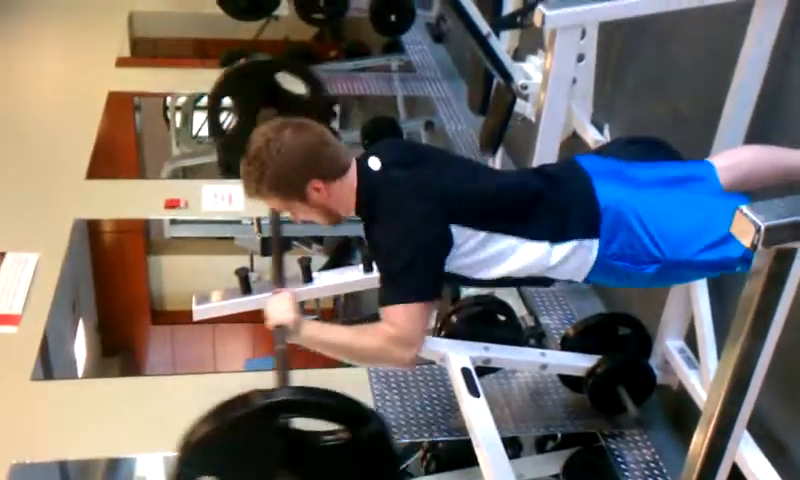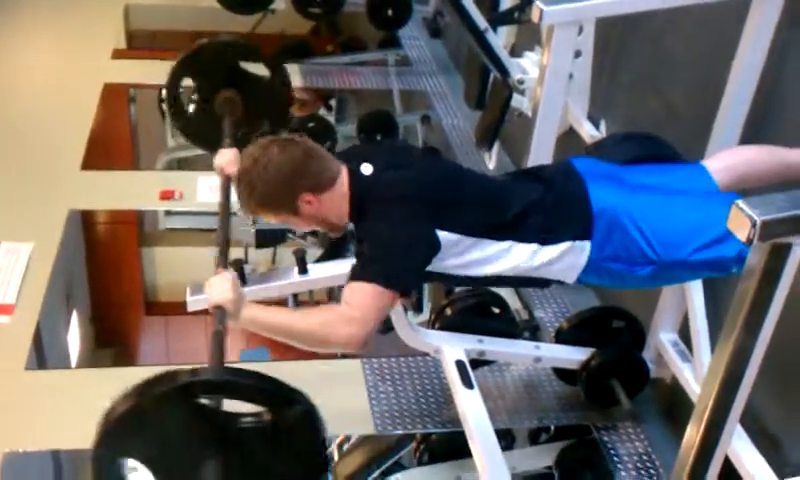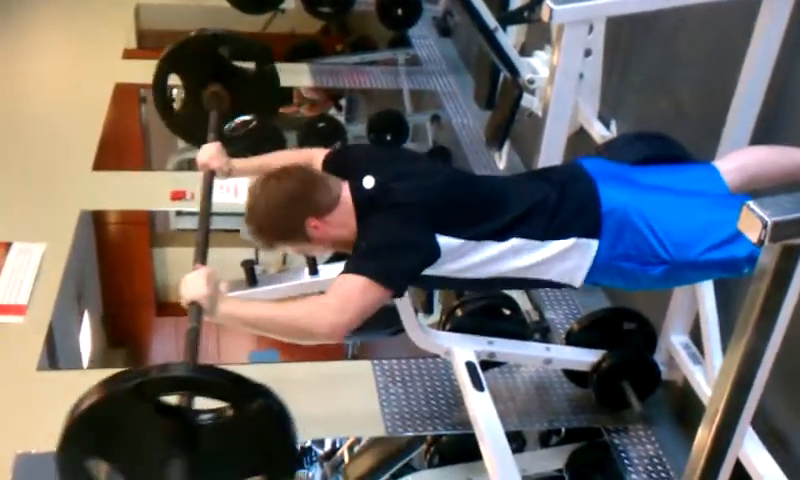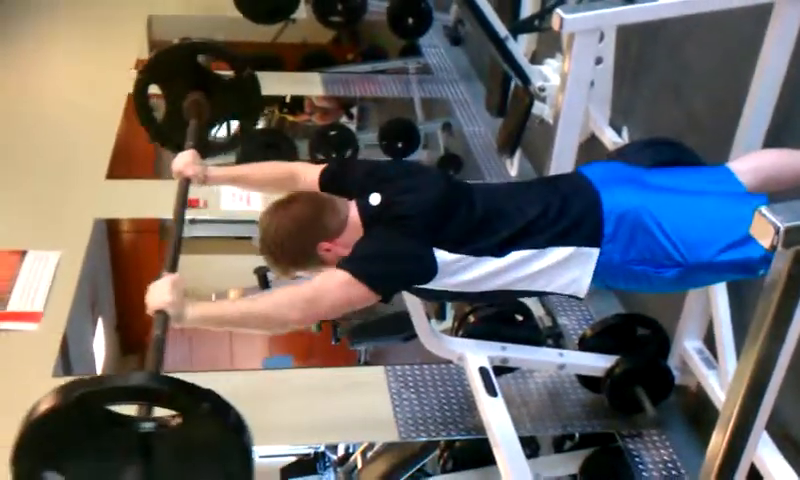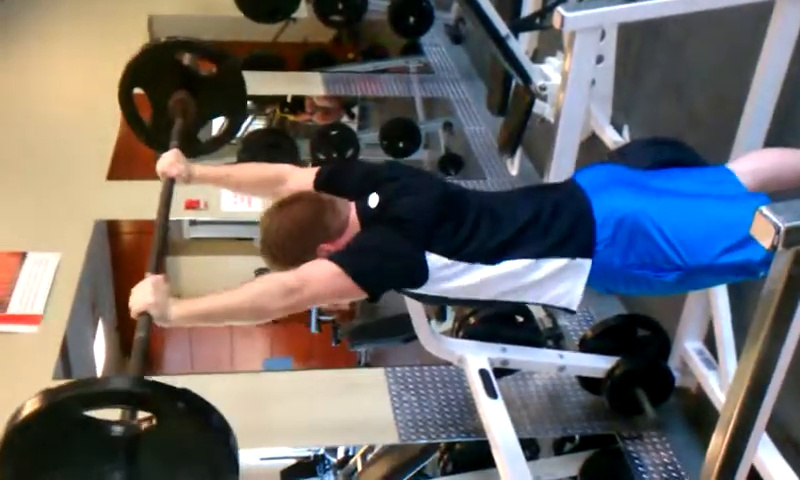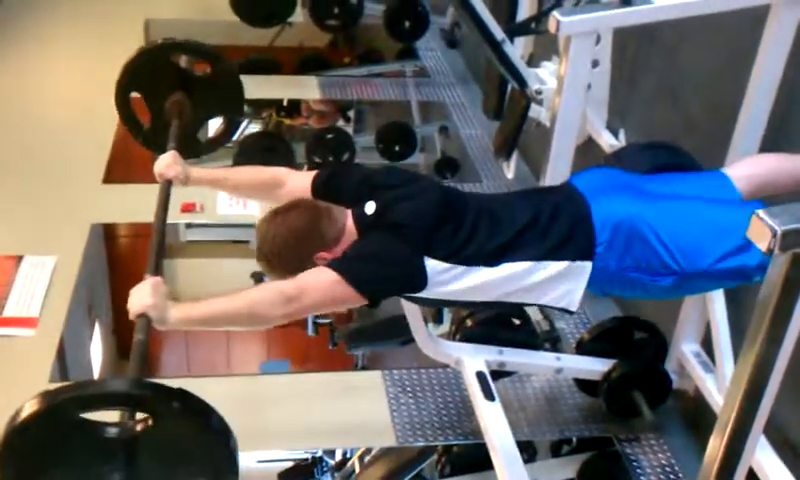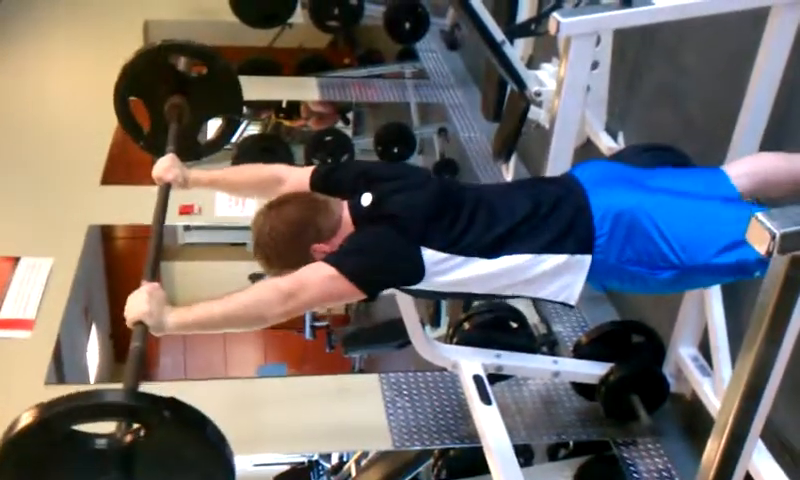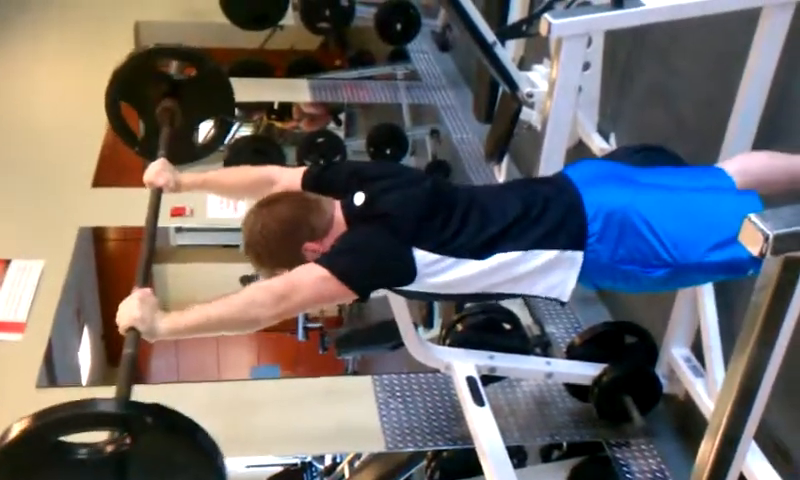
dt=0.2s
person 1, frame 1
left shoulder: (403, 224)
right shoulder: (375, 158)
left elbow: (398, 345)
left wrist: (296, 327)
right wrist: (273, 170)
left hip: (599, 234)
right hip: (579, 185)
left knee: (746, 236)
right knee: (716, 179)
person 1, frame 2
left shoulder: (392, 224)
right shoulder: (362, 162)
left elbow: (348, 330)
right elbow: (310, 164)
left wrist: (243, 310)
right wrist: (249, 171)
left hip: (593, 236)
right hip: (571, 186)
left knee: (747, 233)
right knee: (711, 179)
person 1, frame 3
left shoulder: (395, 231)
right shoulder: (366, 169)
left elbow: (330, 319)
right elbow: (308, 160)
left wrist: (219, 304)
right wrist: (233, 164)
left hip: (601, 233)
right hip: (584, 187)
left knee: (747, 231)
right knee: (721, 180)
person 1, frame 4
left shoulder: (398, 245)
right shoulder: (371, 182)
left elbow: (302, 308)
right elbow: (296, 175)
left wrist: (187, 311)
right wrist: (210, 173)
left hip: (607, 238)
right hip: (591, 192)
right knee: (735, 183)
person 1, frame 5
left shoulder: (391, 245)
right shoulder: (368, 181)
left elbow: (287, 295)
right elbow: (284, 178)
left wrist: (172, 309)
right wrist: (194, 172)
left hip: (604, 242)
right hip: (587, 197)
right knee: (736, 182)
person 1, frame 6
left shoulder: (389, 251)
right shoulder: (364, 187)
left elbow: (288, 302)
right elbow: (283, 181)
left wrist: (171, 312)
right wrist: (194, 173)
left hip: (603, 244)
right hip: (585, 200)
right knee: (730, 187)
person 1, frame 7
left shoulder: (384, 242)
right shoulder: (362, 182)
left elbow: (283, 300)
right elbow: (280, 177)
left wrist: (168, 317)
right wrist: (191, 175)
left hip: (603, 238)
right hip: (585, 192)
right knee: (731, 188)
person 1, frame 8
left shoulder: (374, 243)
right shoulder: (352, 181)
left elbow: (274, 300)
right elbow: (271, 181)
left wrist: (159, 323)
right wrist: (183, 179)
left hip: (593, 236)
right hip: (578, 191)
right knee: (726, 183)
